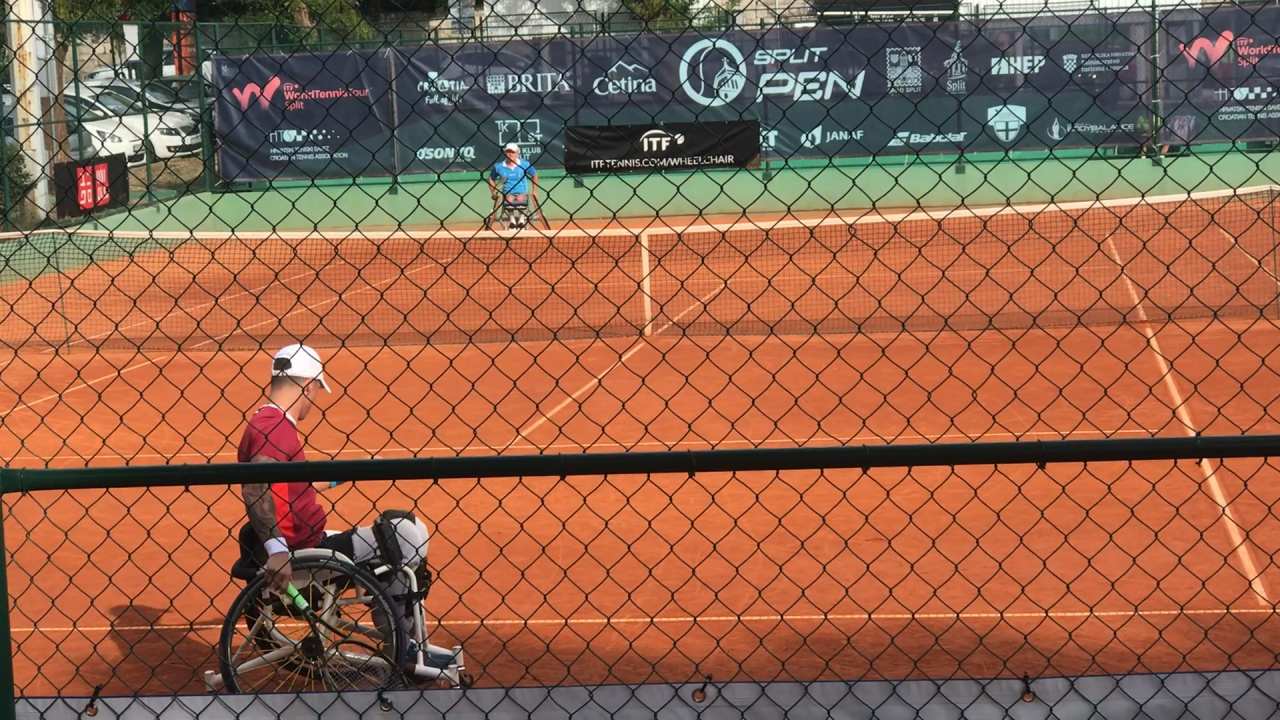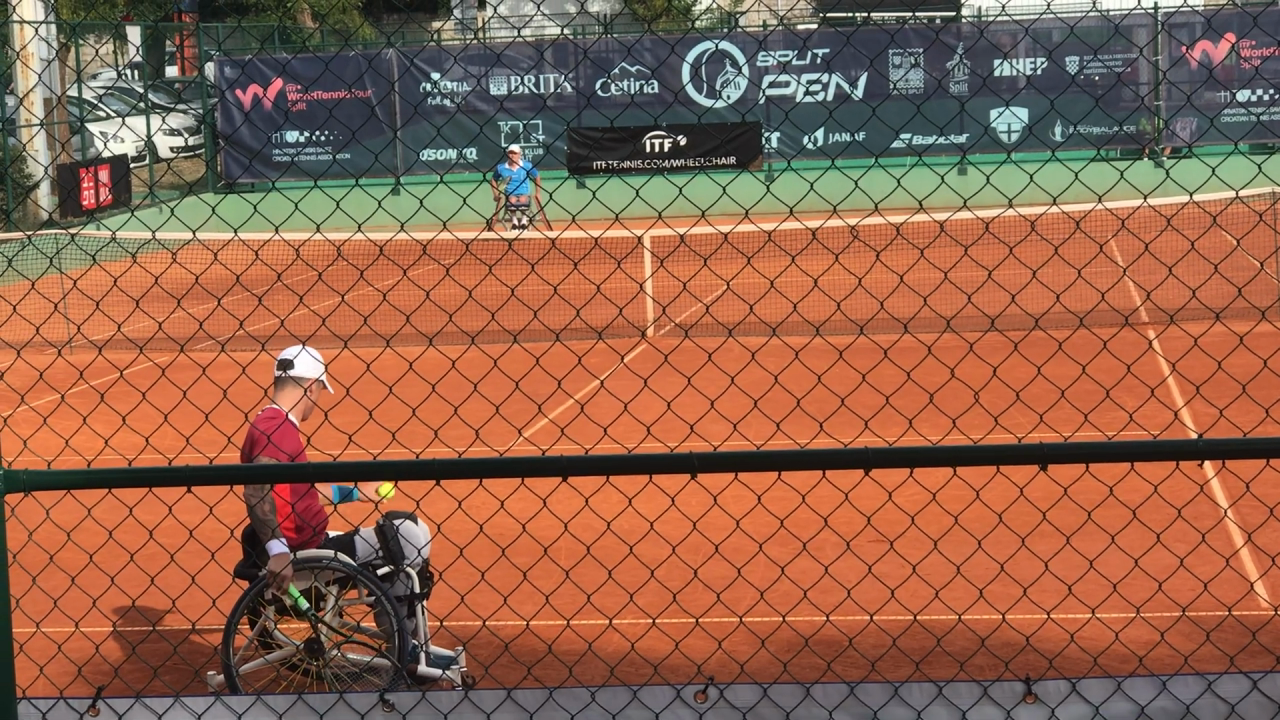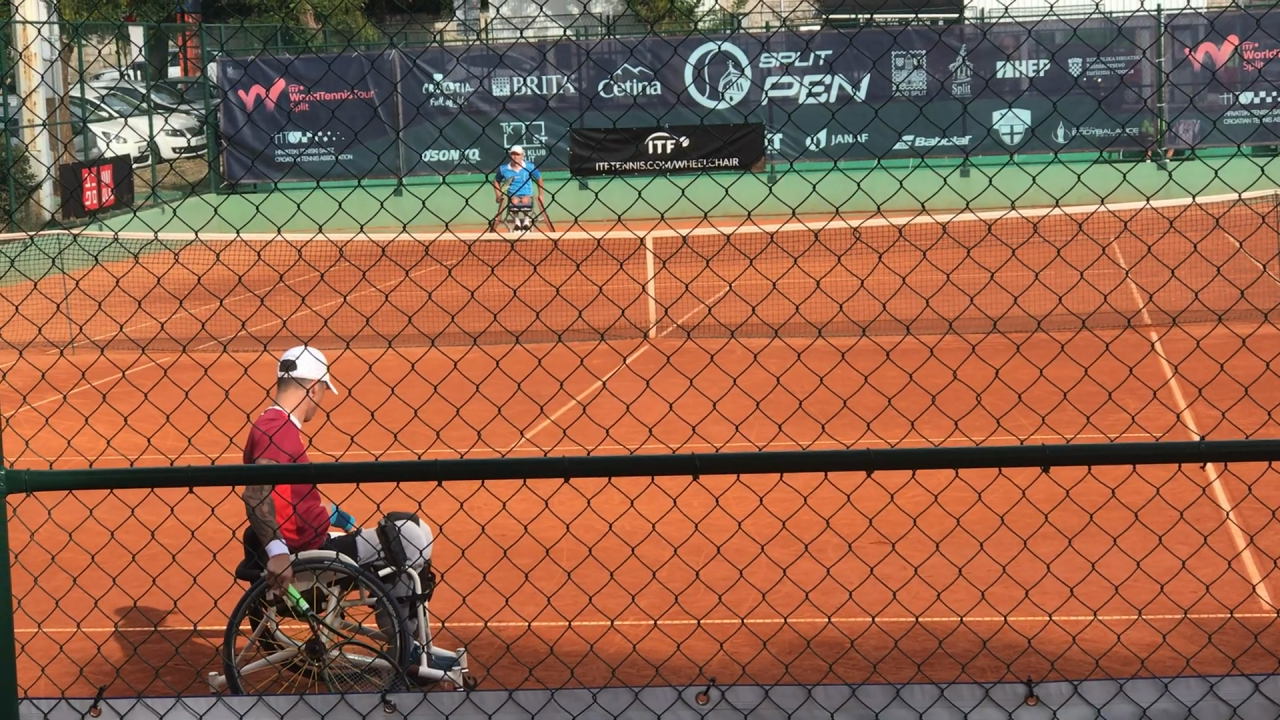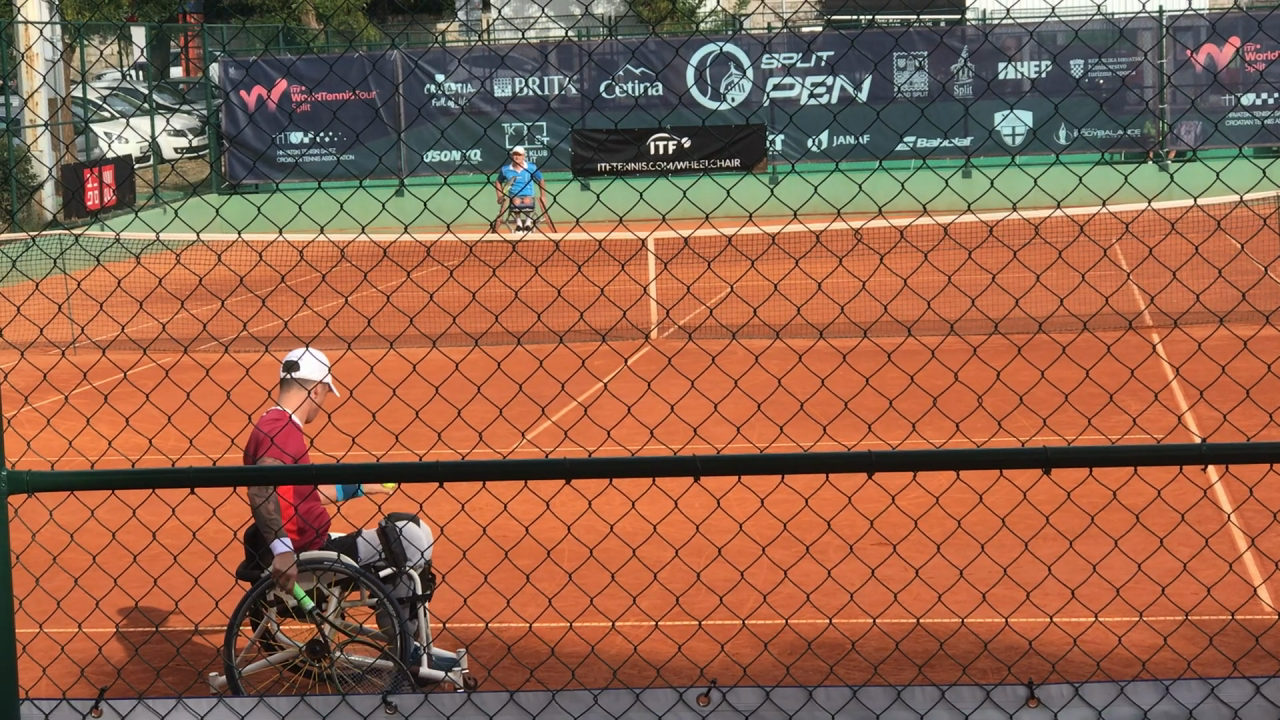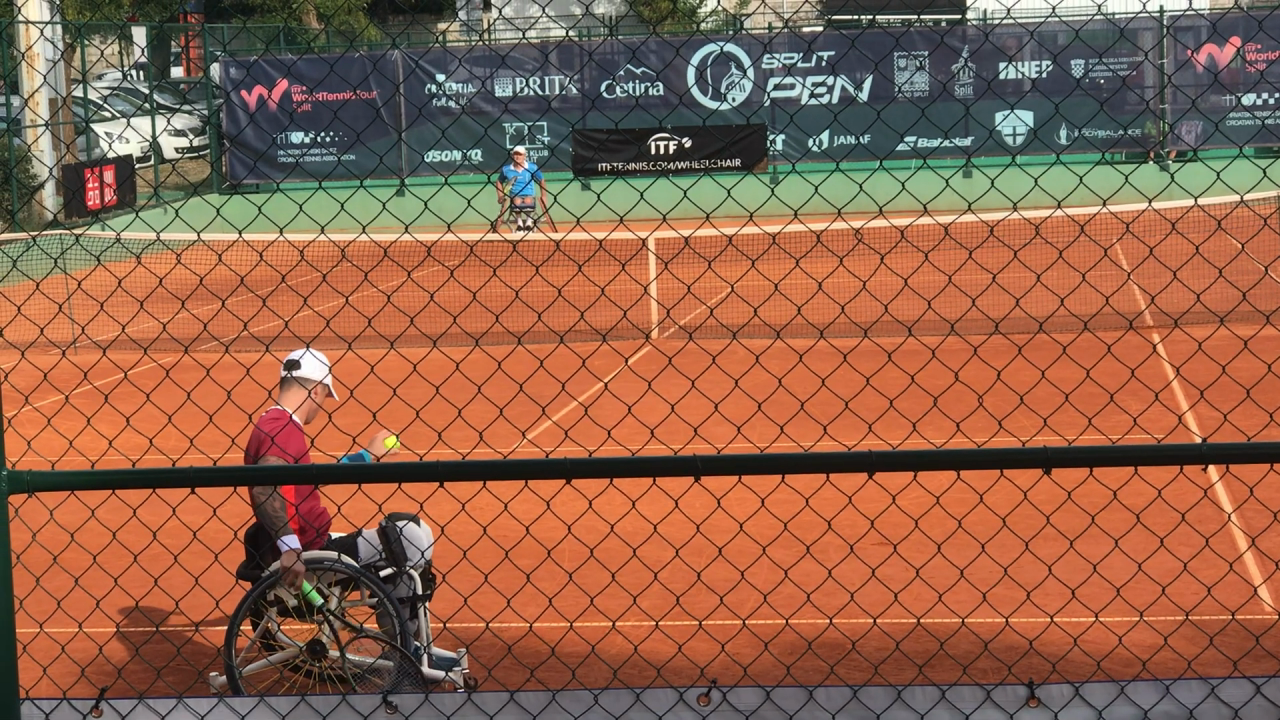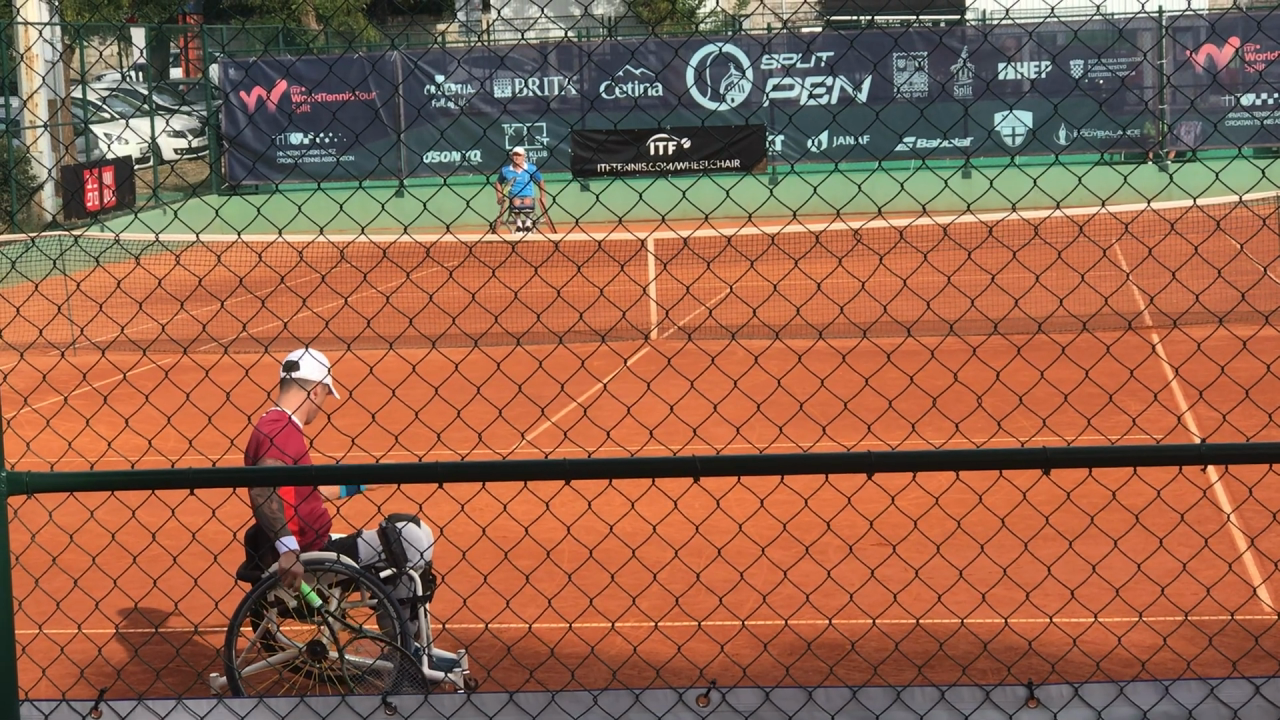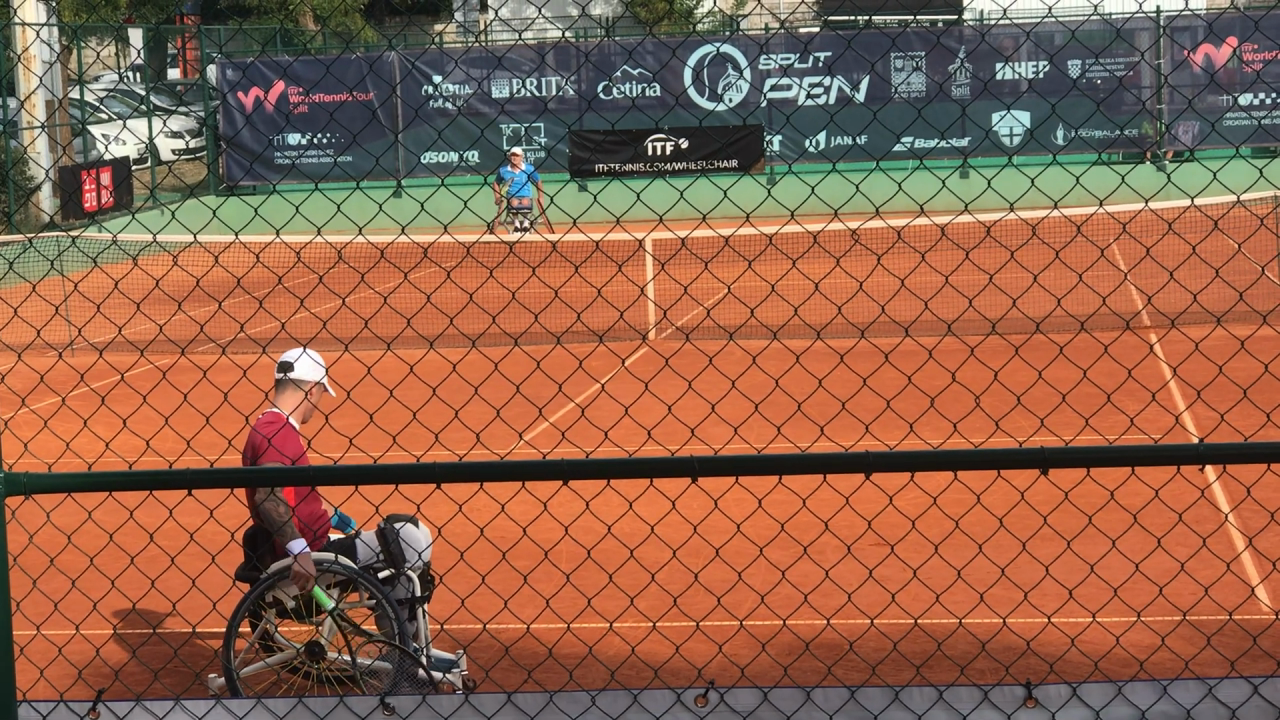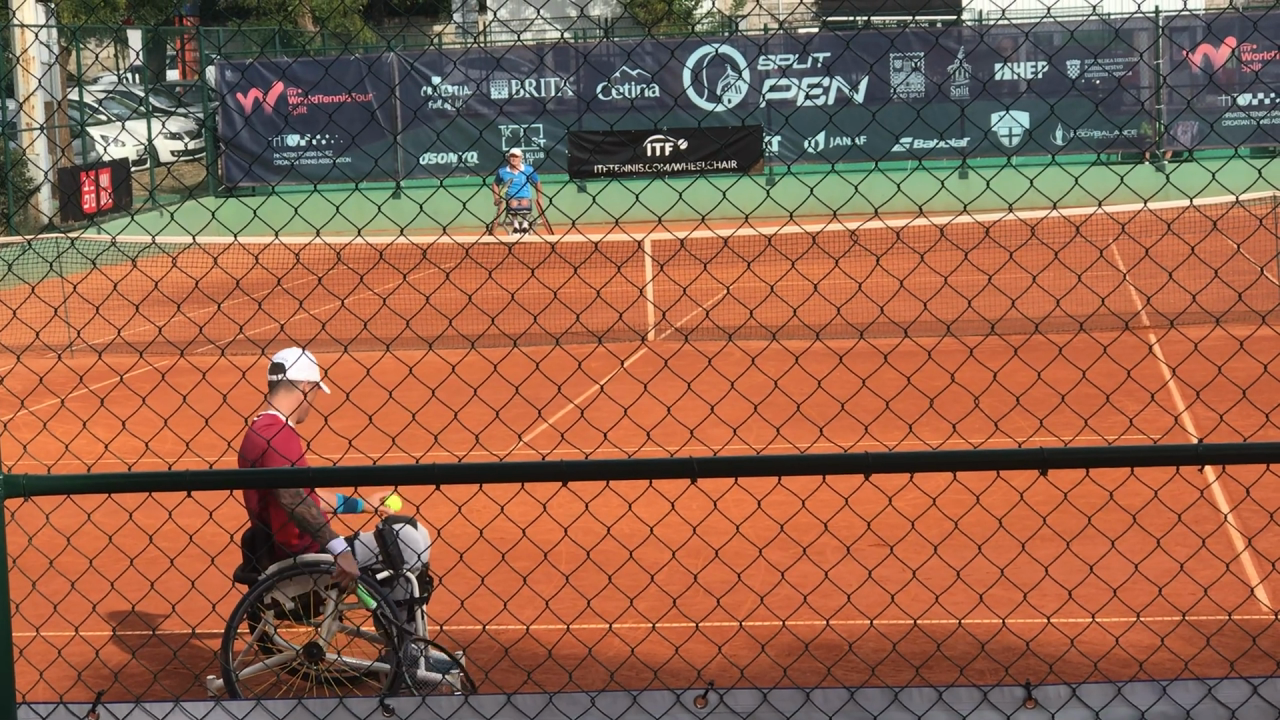
dt=0.2s
person 1, frame 1
left shoulder: (270, 422)
right shoulder: (275, 426)
right elbow: (255, 491)
right wrist: (276, 548)
left hip: (306, 544)
right hip: (300, 551)
right knee: (407, 532)
person 1, frame 2
left shoulder: (272, 423)
right shoulder: (278, 427)
right elbow: (257, 493)
left wrist: (353, 492)
right wrist: (277, 549)
left hip: (310, 545)
right hip: (305, 553)
right knee: (410, 533)
person 1, frame 3
left shoulder: (276, 424)
right shoulder: (279, 427)
right elbow: (256, 493)
left wrist: (347, 522)
right wrist: (278, 550)
left hip: (311, 545)
right hip: (305, 554)
right knee: (412, 533)
left ankle: (409, 647)
right ankle: (407, 648)
person 1, frame 4
left shoulder: (278, 425)
right shoulder: (281, 429)
right elbow: (261, 492)
left wrist: (358, 489)
right wrist: (282, 549)
left hip: (309, 546)
right hip: (306, 555)
right knee: (413, 536)
person 1, frame 5
left shoulder: (277, 424)
right shoulder: (282, 427)
right elbow: (264, 490)
left wrist: (366, 456)
right wrist: (290, 546)
left hip: (309, 547)
right hip: (307, 554)
left knee: (404, 533)
right knee: (414, 535)
person 1, frame 6
left shoulder: (278, 426)
right shoulder: (281, 429)
right elbow: (263, 491)
right wrist: (288, 548)
left hip: (312, 548)
right hip: (307, 555)
left knee: (401, 535)
right knee: (413, 536)
person 1, frame 7
left shoulder: (272, 428)
right shoulder: (278, 431)
right elbow: (268, 496)
right wrist: (300, 550)
left hip: (311, 549)
right hip: (310, 556)
left knee: (400, 532)
right knee: (412, 536)
person 1, frame 8
left shoulder: (263, 430)
right shoulder: (276, 433)
right elbow: (291, 498)
left wrist: (360, 504)
right wrist: (337, 549)
left hip: (297, 552)
right hip: (303, 556)
left knee: (399, 531)
right knee: (411, 536)
